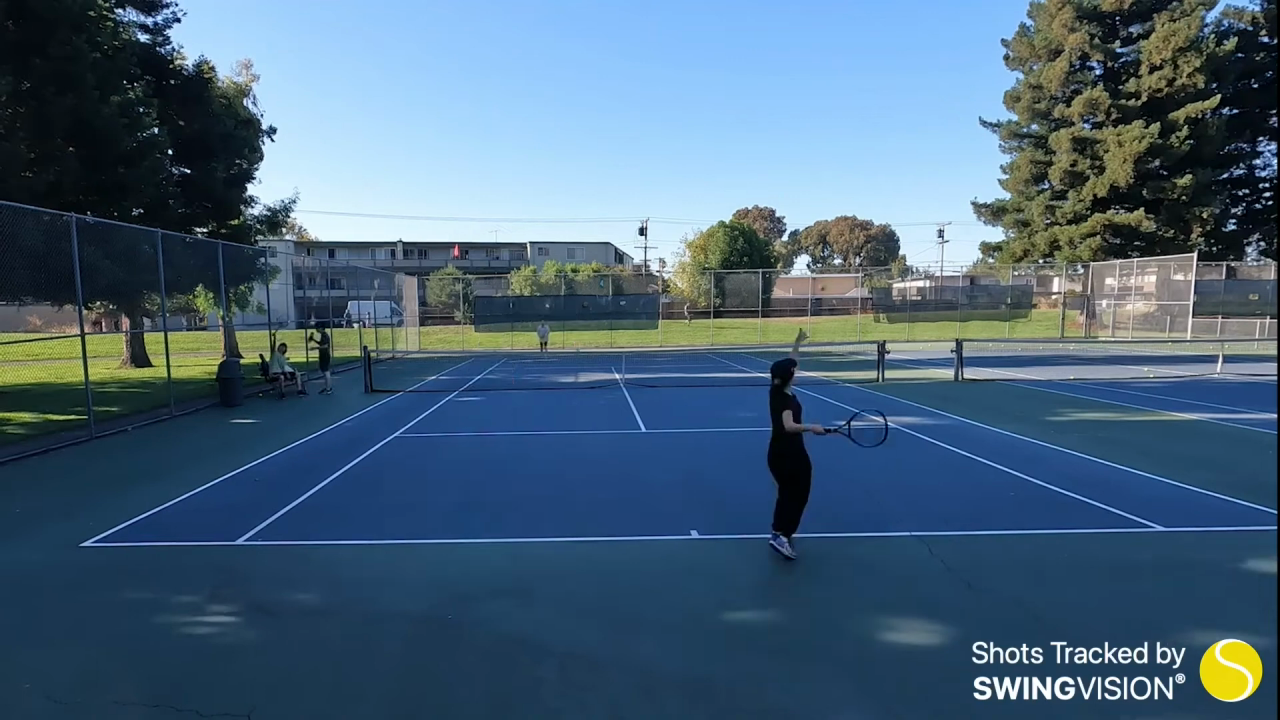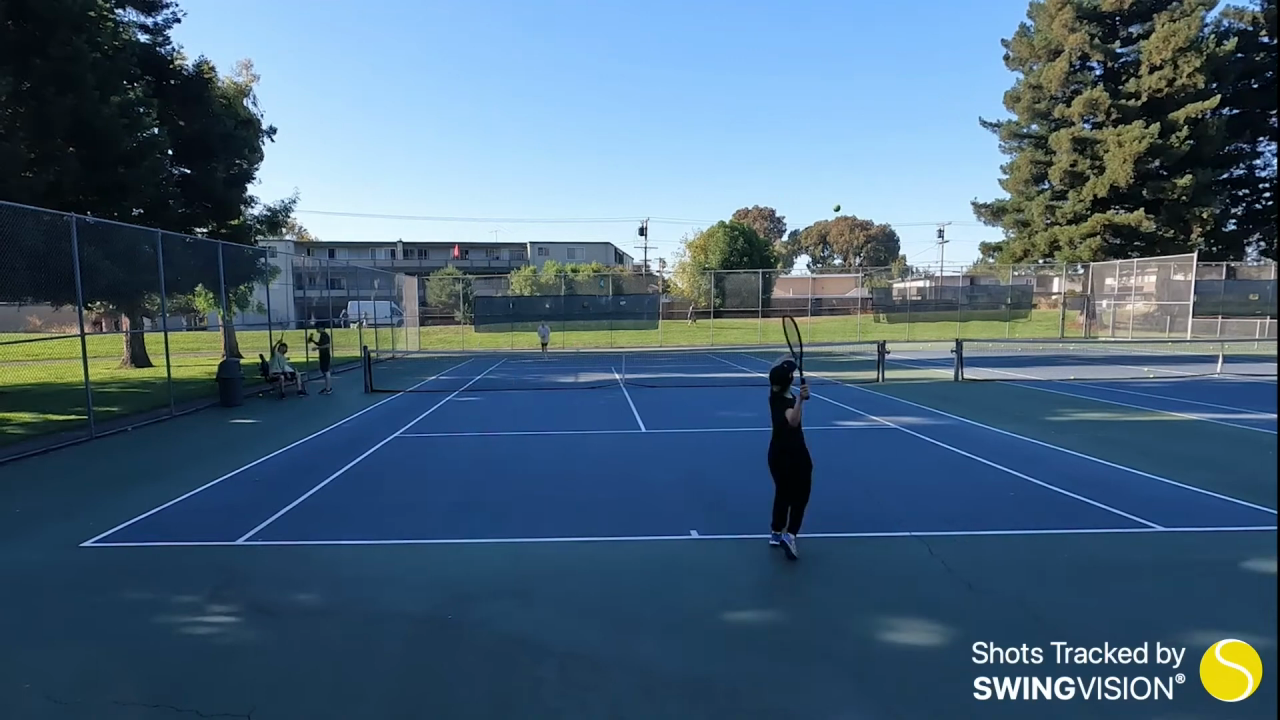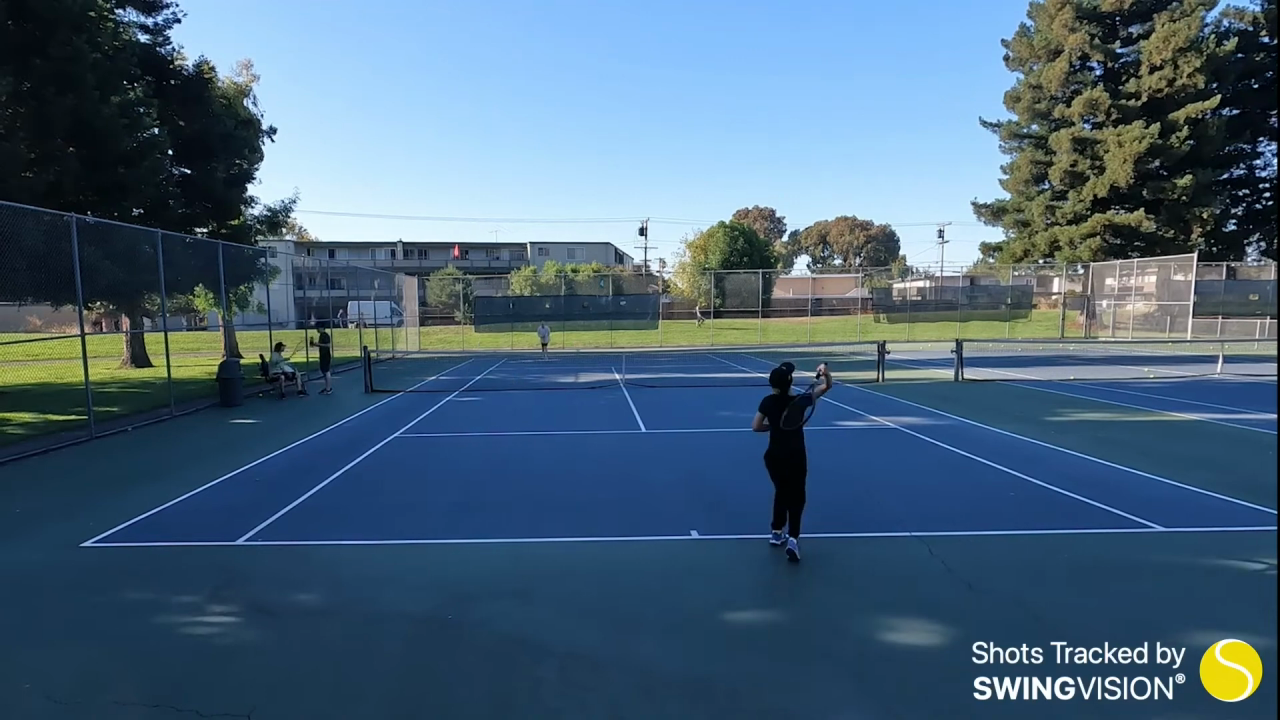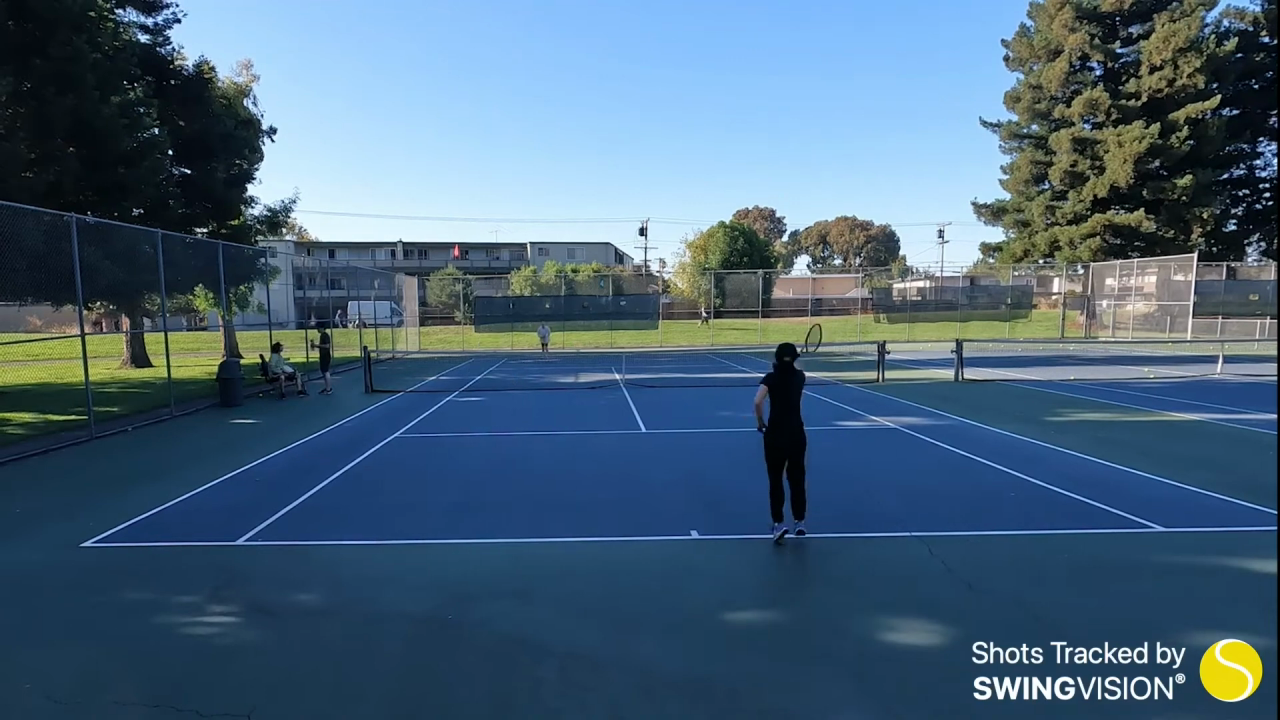
dt=0.3s
person 1, frame 1
left shoulder: (777, 392)
right shoulder: (786, 400)
left elbow: (789, 363)
right elbow: (789, 426)
left wrist: (797, 344)
right wrist: (810, 428)
left hip: (776, 455)
right hip: (792, 456)
left knee: (785, 495)
right knee: (797, 498)
left ankle: (777, 533)
right ankle: (783, 537)
person 1, frame 2
left shoulder: (775, 395)
right shoulder: (786, 402)
left elbow: (779, 373)
right elbow: (794, 421)
left wrist: (785, 363)
right wrist: (801, 399)
left hip: (777, 454)
right hip: (794, 455)
left knee: (783, 495)
right knee: (799, 497)
left ankle: (777, 533)
right ankle: (789, 535)
person 1, frame 3
left shoulder: (768, 403)
left elbow: (756, 427)
right elbow: (825, 388)
right wrist: (825, 374)
left hip: (774, 456)
right hip: (795, 457)
left knee: (781, 493)
right knee: (797, 499)
left ankle: (777, 532)
right ankle: (792, 540)
person 1, frame 4
left shoulder: (770, 378)
right shoulder: (798, 376)
left elbow: (757, 402)
left wrist: (760, 421)
right wrist: (793, 362)
left hip: (775, 436)
right hip: (797, 436)
left knee: (776, 482)
right knee: (797, 479)
left ankle: (779, 524)
right ankle: (799, 523)
